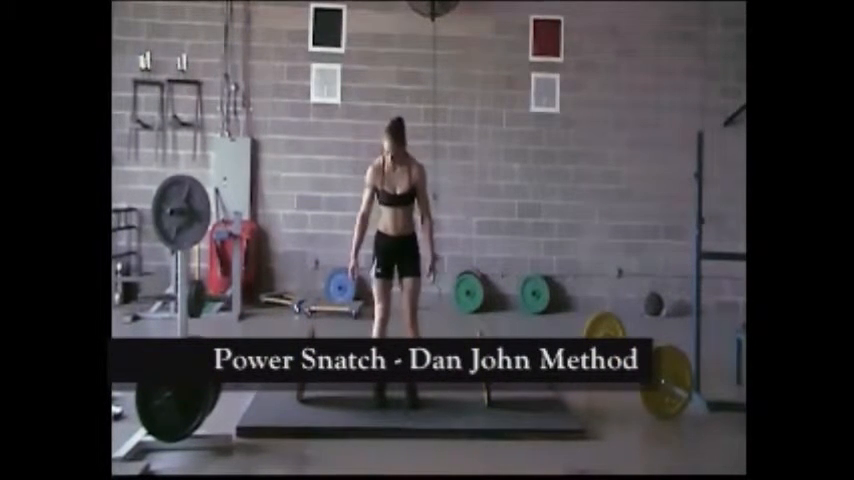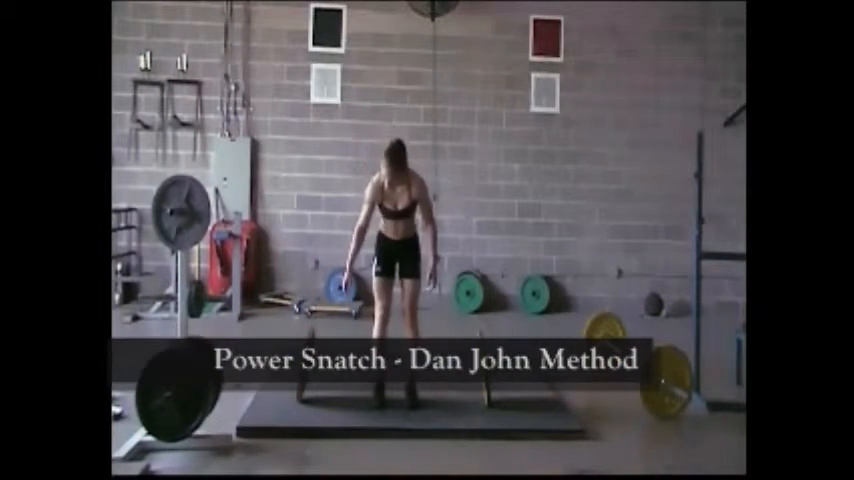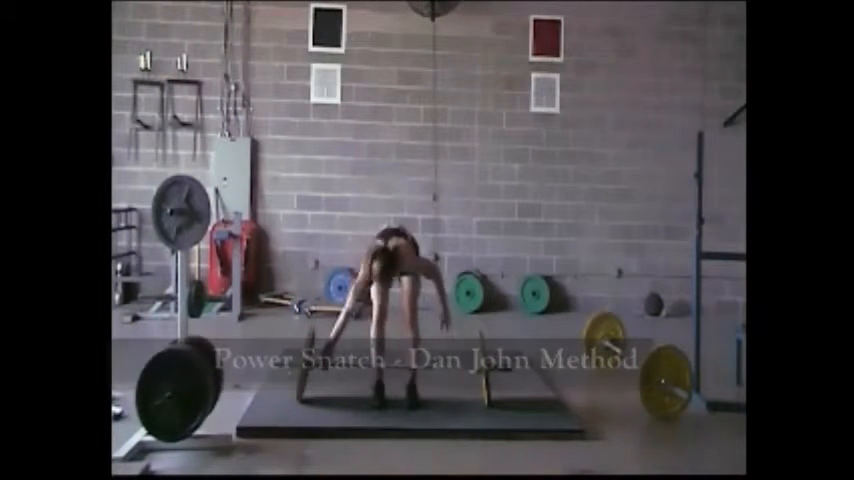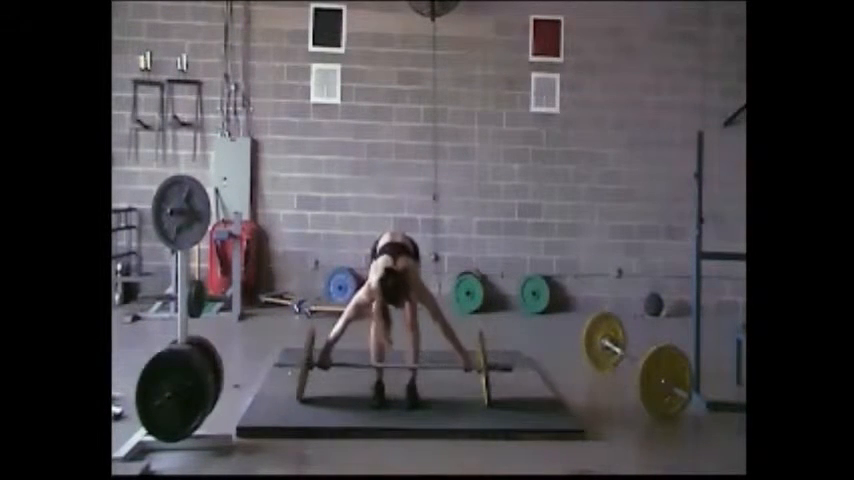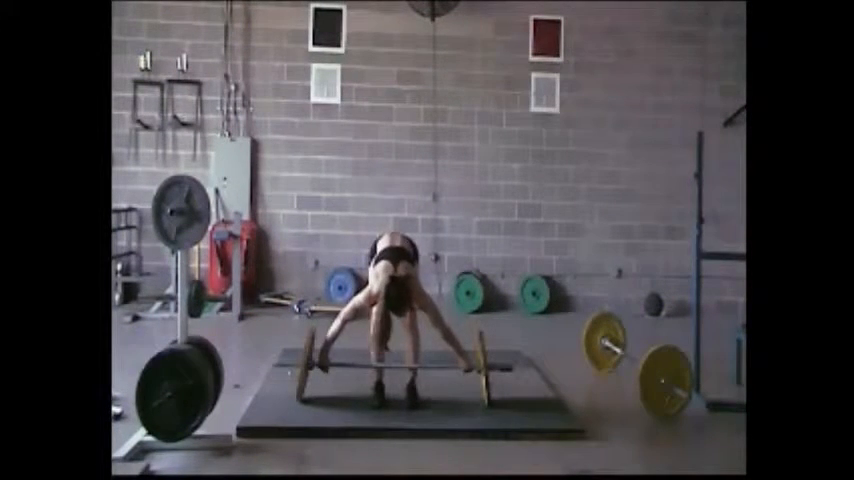
dt=0.5s
person 1, frame 1
left shoulder: (417, 171)
right shoulder: (374, 171)
left elbow: (425, 214)
right elbow: (364, 214)
left wrist: (432, 253)
right wrist: (354, 253)
left hip: (408, 245)
right hip: (383, 244)
left knee: (410, 315)
right knee: (381, 314)
left ankle: (411, 380)
right ankle: (378, 378)
person 1, frame 2
left shoulder: (417, 184)
right shoulder: (375, 184)
left elbow: (429, 223)
right elbow: (361, 227)
left wrist: (433, 261)
right wrist: (348, 266)
left hip: (409, 248)
right hip: (384, 246)
left knee: (410, 315)
right knee: (381, 314)
left ankle: (411, 380)
right ankle: (378, 378)
person 1, frame 3
left shoulder: (409, 261)
right shoulder: (367, 270)
left elbow: (435, 272)
right elbow: (348, 309)
left wrist: (445, 308)
right wrist: (330, 344)
left hip: (405, 251)
left knee: (410, 316)
right knee: (378, 314)
left ankle: (412, 382)
right ankle: (378, 381)
person 1, frame 4
left shoulder: (414, 286)
right shoulder: (372, 287)
left elbow: (440, 321)
right elbow: (345, 319)
left wrist: (462, 354)
right wrist: (326, 351)
left knee: (411, 321)
right knee: (378, 320)
left ankle: (412, 383)
right ankle: (378, 383)
person 1, frame 5
left shoulder: (416, 293)
right shoulder: (373, 293)
left elbow: (441, 327)
right elbow: (342, 318)
left wrist: (463, 356)
right wrist: (323, 351)
left knee: (410, 323)
right knee: (376, 321)
left ankle: (412, 383)
right ankle: (378, 383)
